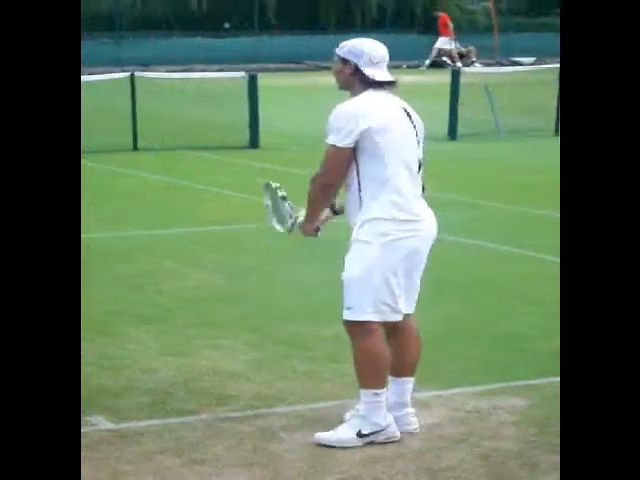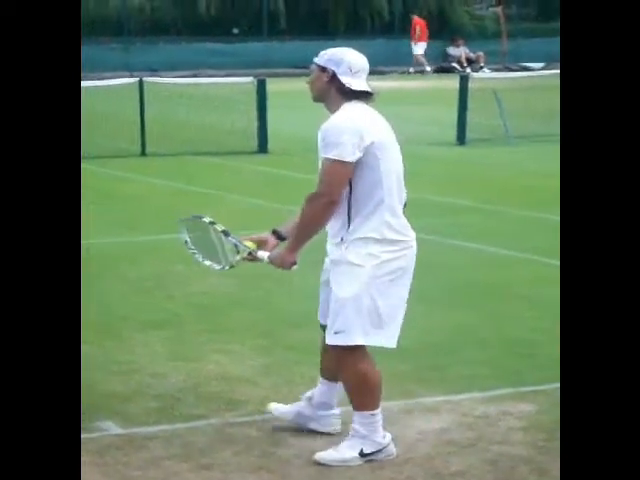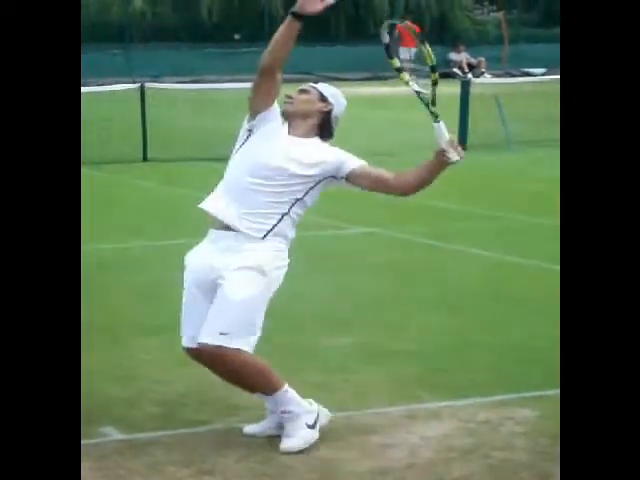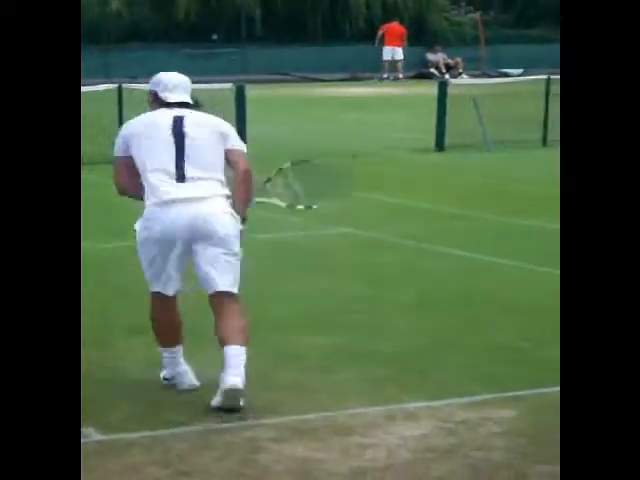
dt=1s
person 1, frame 1
left shoulder: (351, 111)
right shoulder: (403, 111)
left elbow: (328, 179)
left wrist: (311, 217)
right wrist: (337, 207)
left hip: (384, 231)
right hip: (413, 224)
left knee: (364, 322)
right knee: (399, 318)
left ankle: (375, 419)
right ankle: (399, 409)
person 1, frame 2
left shoulder: (343, 124)
right shoulder: (356, 120)
left elbow: (325, 199)
right elbow: (328, 199)
left wrist: (291, 248)
right wrist: (279, 235)
left hip: (371, 251)
right hip: (357, 246)
left knee: (349, 344)
right knee: (335, 333)
left ankle: (371, 438)
right ankle: (320, 408)
person 1, frame 3
left shoulder: (328, 158)
right shoulder: (264, 125)
left elbow: (401, 184)
right elbow: (268, 68)
left wrist: (439, 160)
left hip: (254, 258)
right hip: (212, 249)
left knee: (224, 350)
right knee: (200, 348)
left ankle: (303, 412)
right ankle: (284, 411)
person 1, frame 4
left shoulder: (132, 128)
right shoulder: (218, 124)
left elbow: (124, 184)
right elbow: (243, 172)
right wrist: (237, 215)
left hip: (164, 216)
right hip: (214, 211)
left knee: (163, 296)
right knee: (226, 299)
left ankle: (176, 371)
right ankle: (233, 376)
